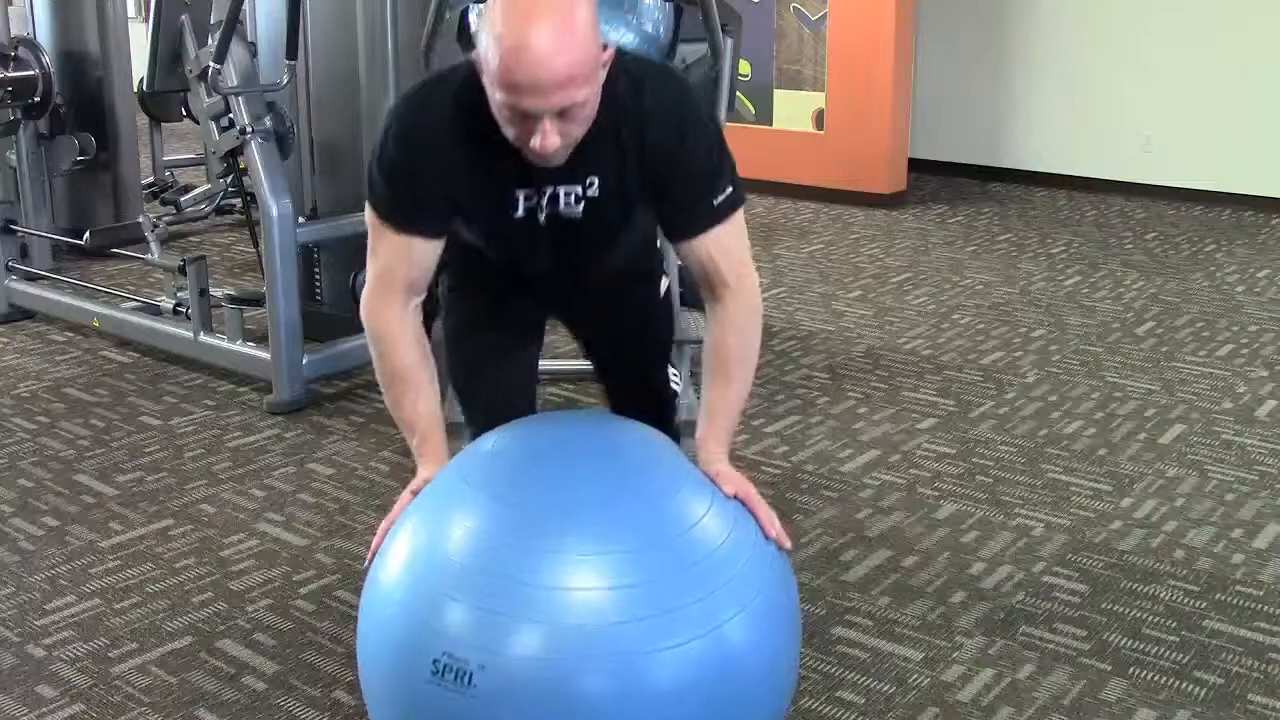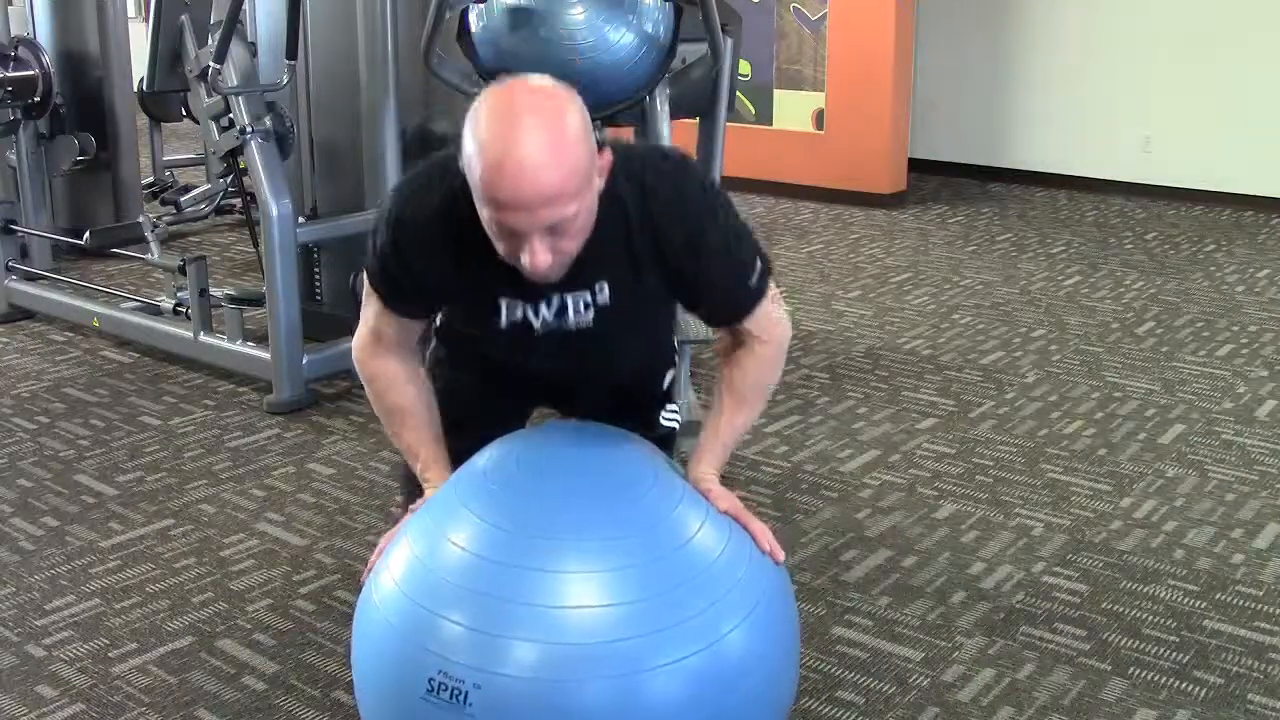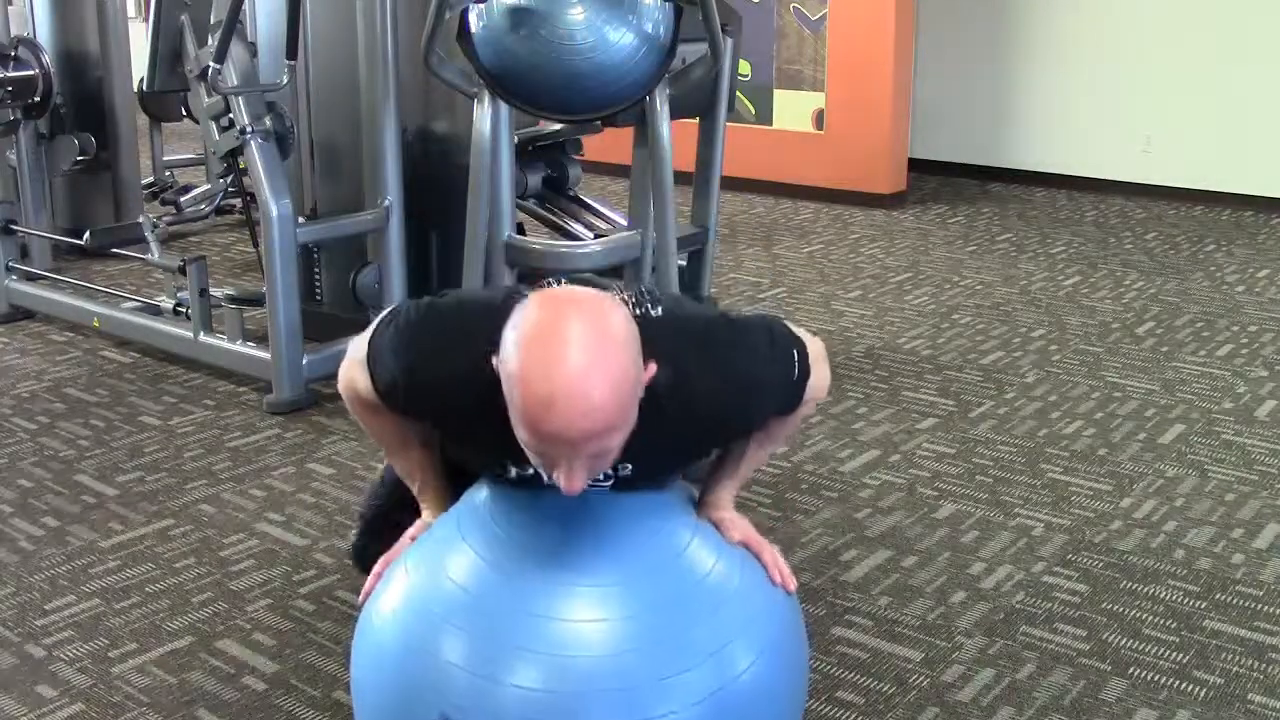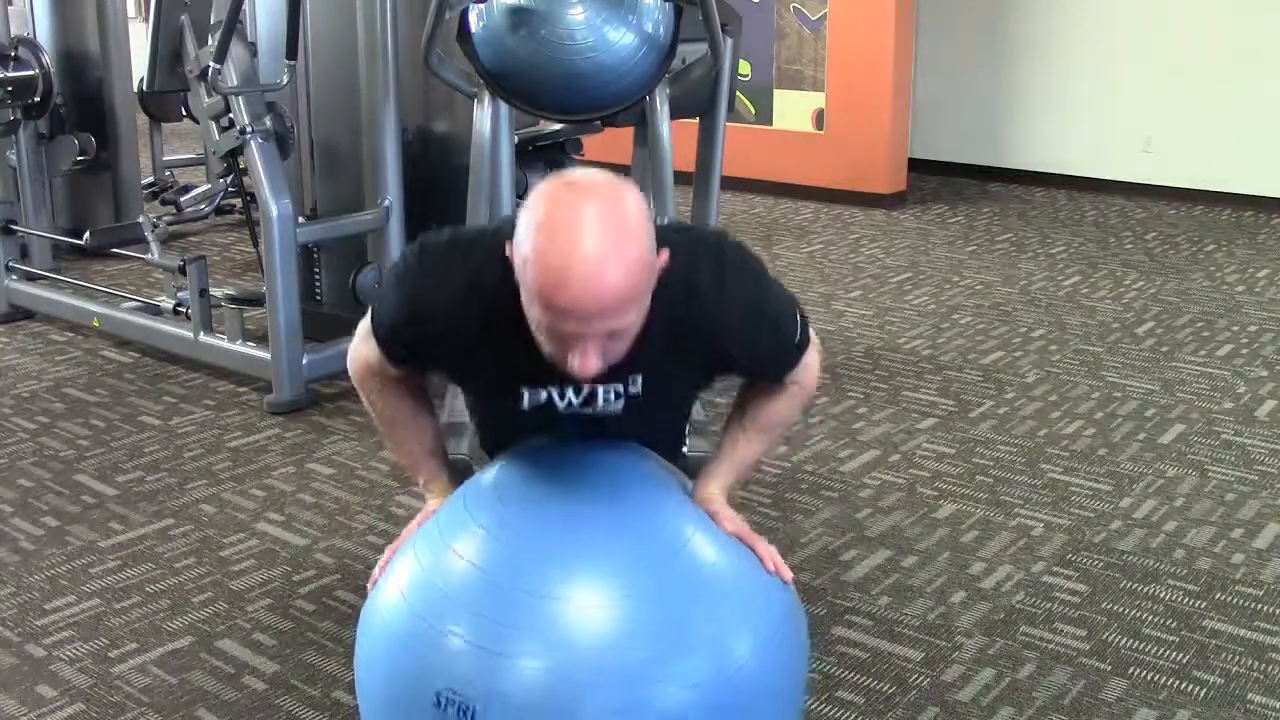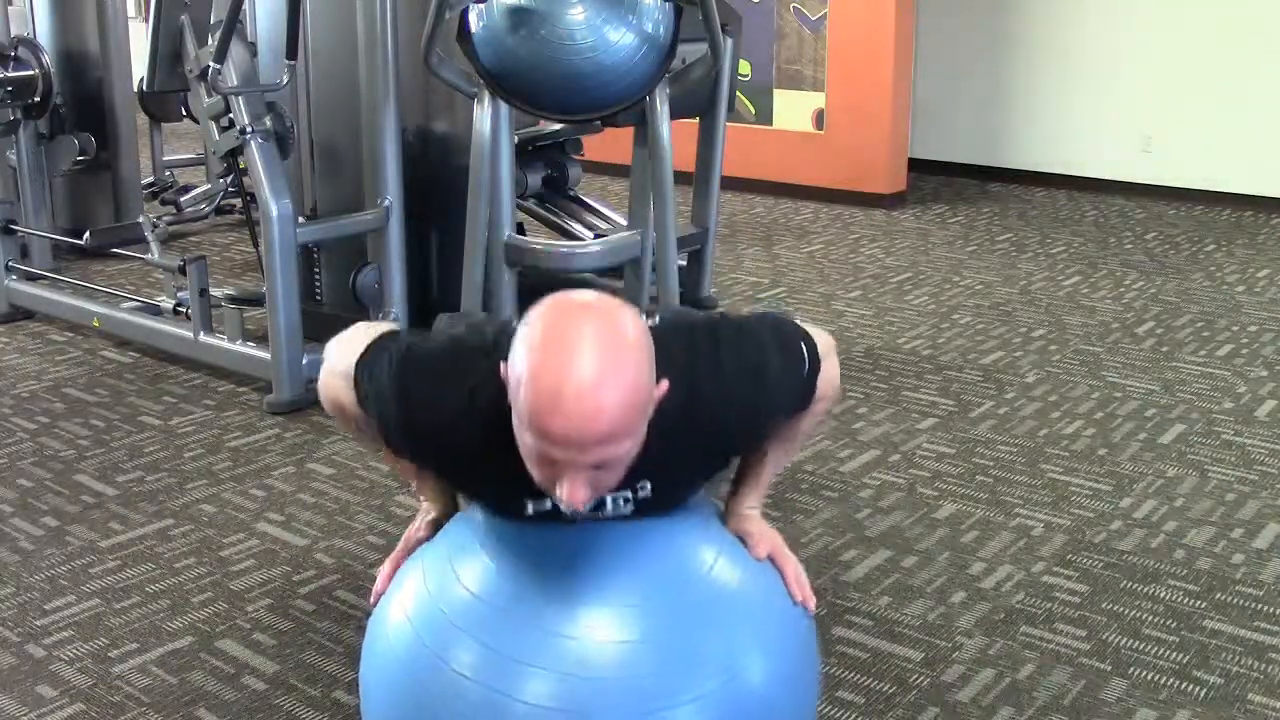
dt=0.5s
person 1, frame 1
left shoulder: (663, 109)
right shoulder: (428, 123)
left elbow: (730, 284)
right elbow: (392, 296)
left wrist: (713, 454)
right wrist: (431, 461)
left hip: (618, 266)
right hip: (489, 273)
left knee: (649, 426)
person 1, frame 2
left shoulder: (673, 203)
right shoulder: (424, 213)
left elbow: (764, 333)
right elbow: (382, 347)
left wrist: (704, 471)
right wrist: (437, 483)
left hip: (625, 367)
right hip: (481, 362)
person 1, frame 3
left shoulder: (709, 370)
right shoulder: (440, 355)
left elbow: (812, 371)
right elbow: (357, 378)
left wrist: (718, 499)
right wrist: (436, 506)
right knee: (380, 556)
person 1, frame 4
left shoulder: (717, 283)
right shoulder: (441, 282)
left elbow: (795, 374)
right elbow: (374, 366)
left wrist: (712, 490)
right wrist: (439, 493)
person 1, frame 5
left shoulder: (721, 377)
right shoulder: (441, 391)
left elbow: (819, 370)
right elbow: (338, 373)
left wrist: (744, 508)
right wrist: (437, 500)
